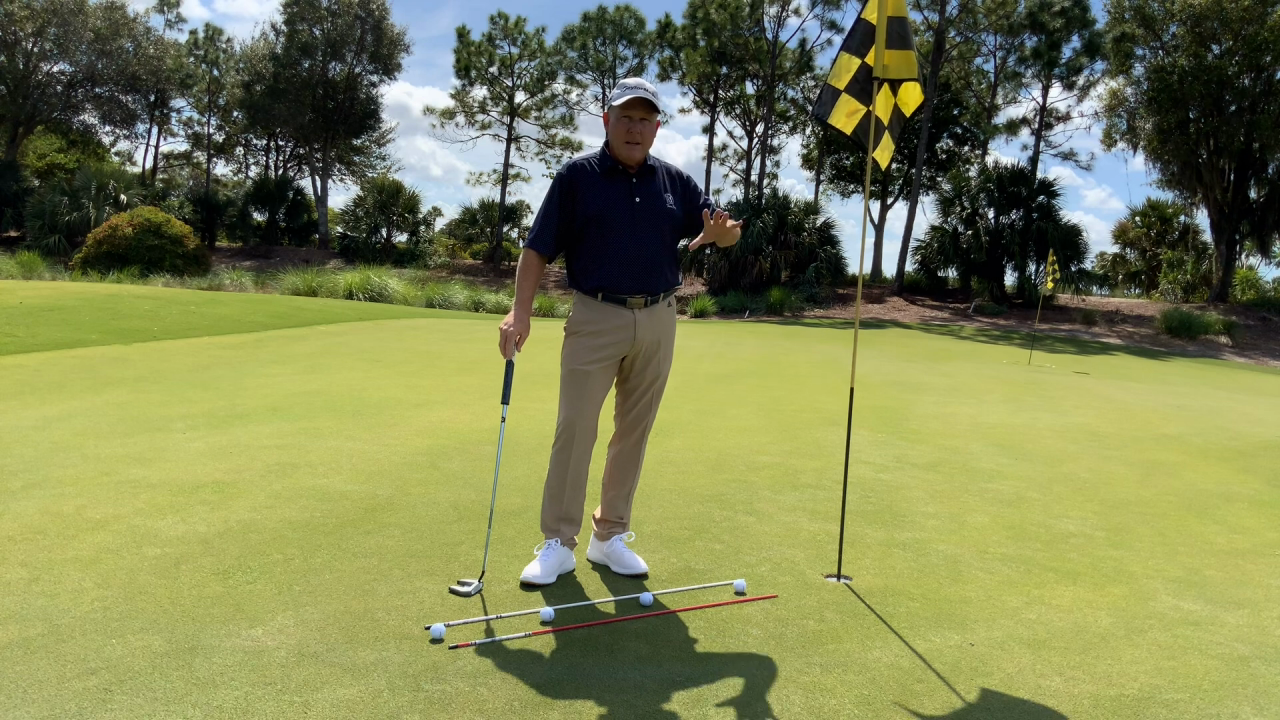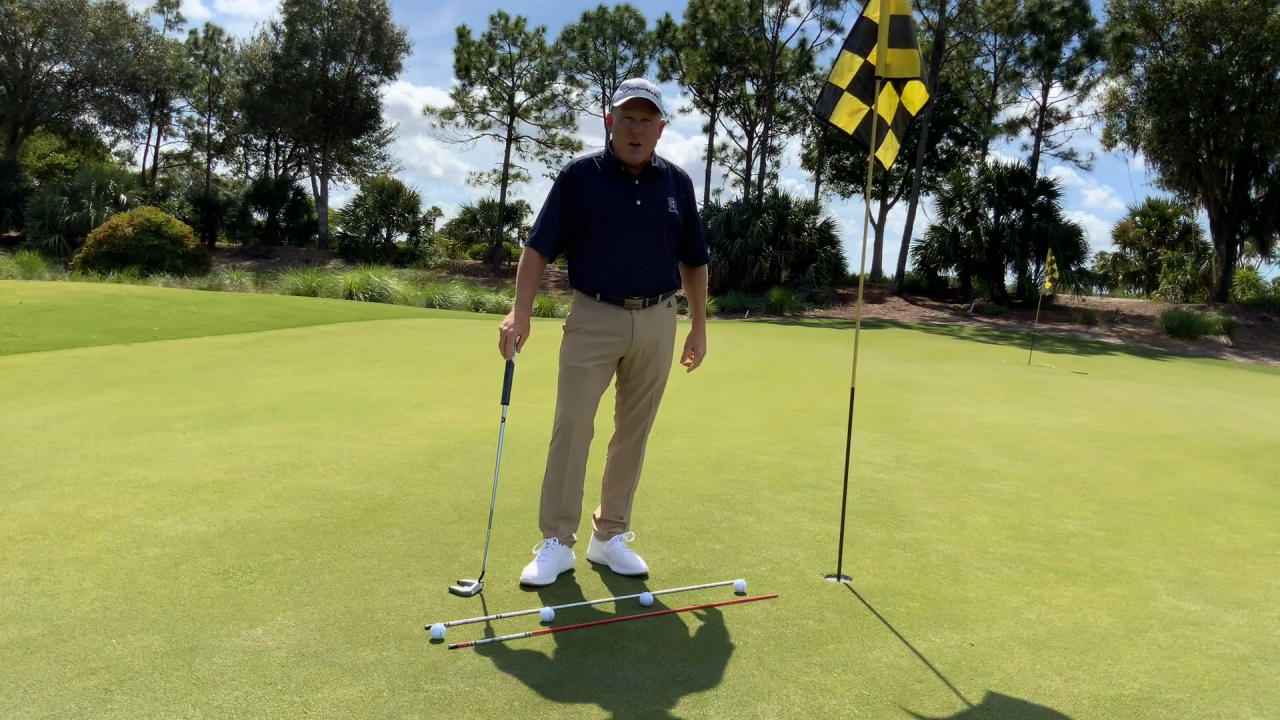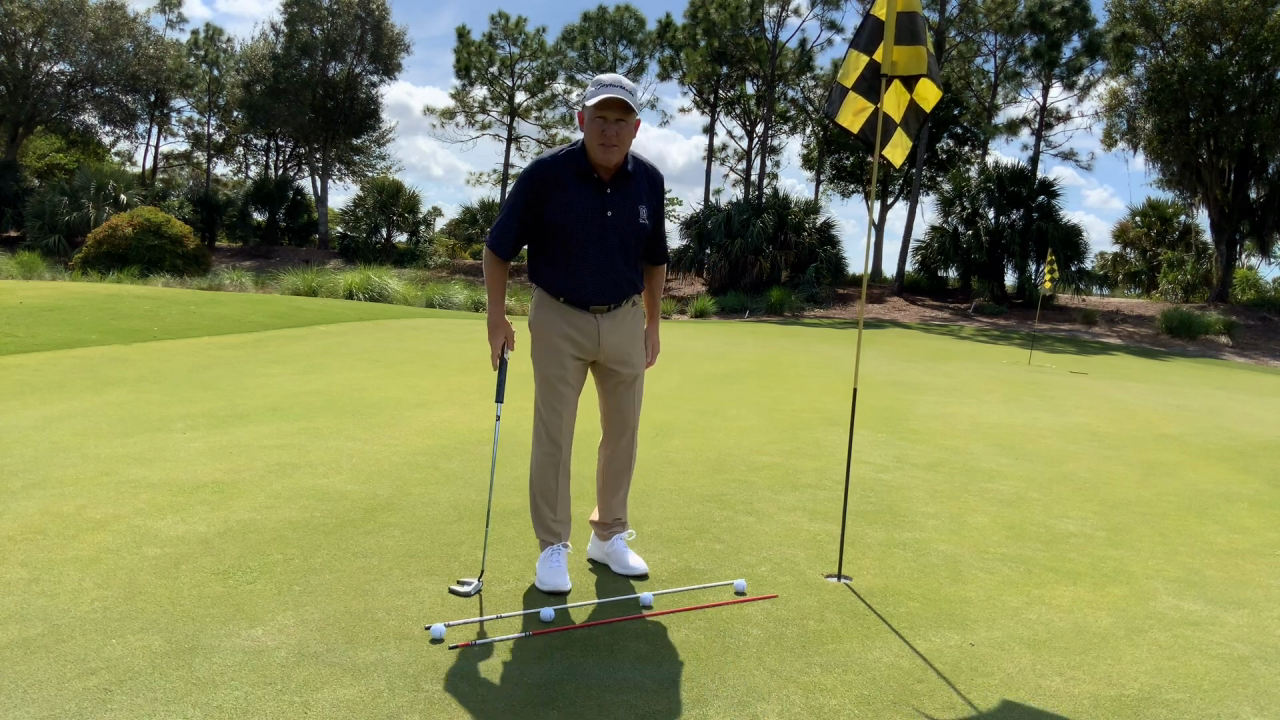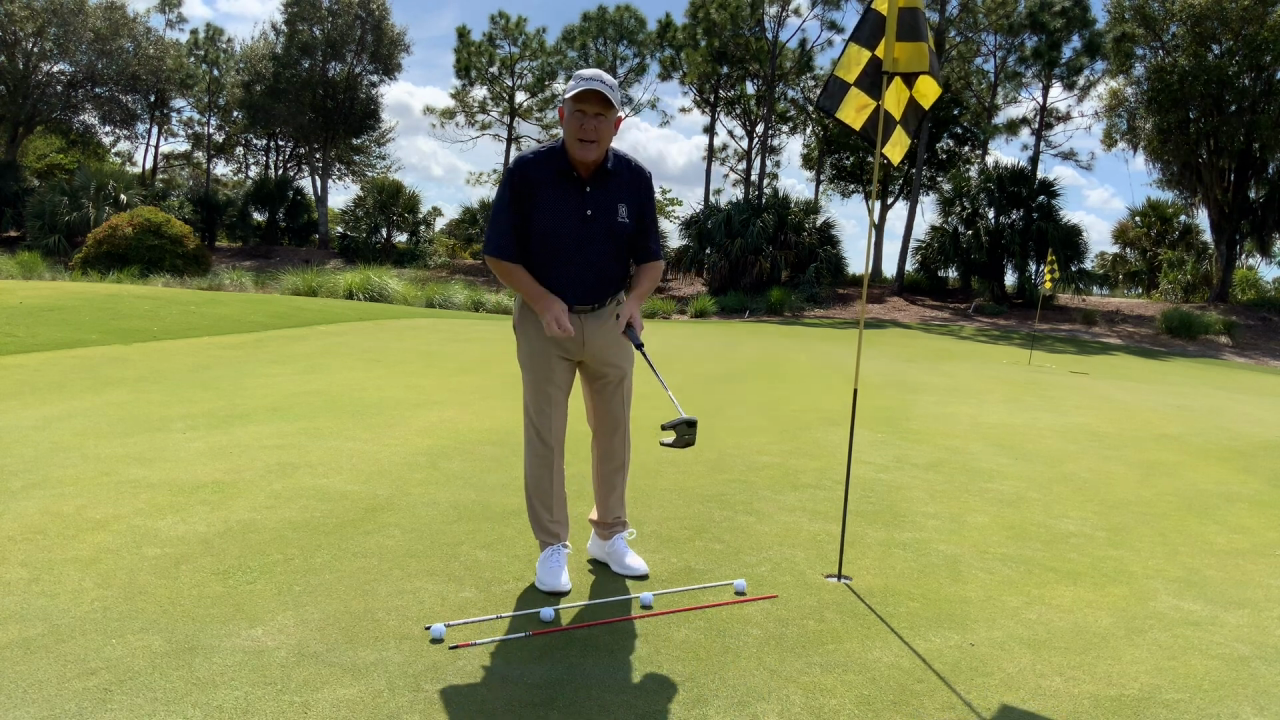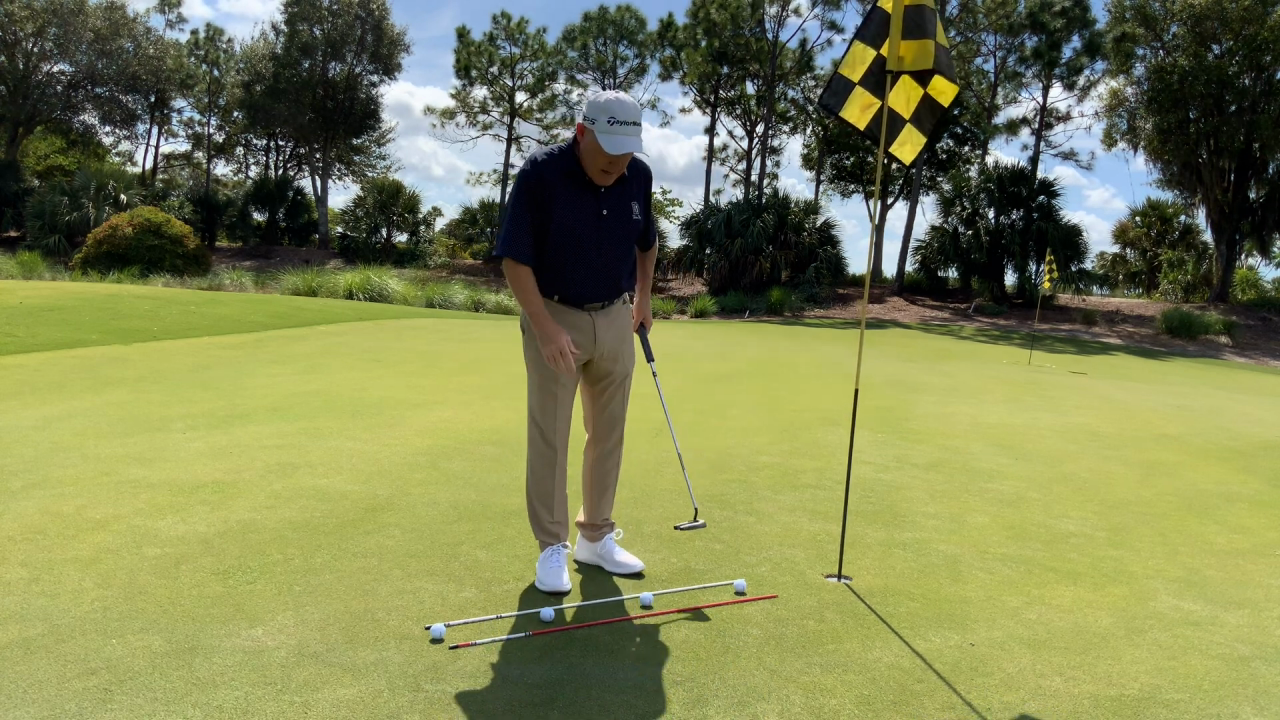
dt=1s
person 1, frame 1
left shoulder: (675, 179)
right shoulder: (576, 175)
left elbow: (728, 236)
right elbow: (537, 248)
left wrist: (720, 226)
right wrist: (521, 312)
left hip: (657, 320)
right hip: (596, 317)
left knee: (634, 432)
right knee: (575, 429)
left ankle: (610, 535)
right ankle: (558, 542)
person 1, frame 2
left shoulder: (677, 182)
right shoulder: (578, 175)
left elbow: (694, 260)
right elbow: (538, 247)
left wrist: (698, 327)
right wrist: (520, 312)
left hip: (657, 321)
right hip: (594, 318)
left knee: (633, 432)
right knee: (571, 426)
left ankle: (610, 535)
right ankle: (556, 542)
person 1, frame 3
left shoulder: (649, 180)
right shoulder: (544, 174)
left elbow: (654, 258)
right elbow: (499, 248)
left wrist: (653, 322)
right wrist: (496, 317)
left hip: (623, 320)
right hip: (558, 319)
left knee: (621, 431)
right knee: (554, 434)
left ankle: (609, 535)
right ankle: (553, 547)
person 1, frame 4
left shoulder: (635, 178)
right shoulder: (526, 172)
left elbow: (650, 257)
right elbow: (498, 254)
left wrist: (635, 301)
right wrist: (541, 299)
left hip: (609, 319)
right hip: (544, 320)
left knee: (613, 431)
right knee: (545, 436)
left ankle: (609, 535)
right ankle: (552, 547)
person 1, frame 5
left shoulder: (638, 176)
right shoulder: (539, 174)
right elbow: (515, 259)
left wrist: (643, 297)
right wrist: (548, 331)
left hip: (613, 318)
right hip: (553, 322)
left knee: (608, 435)
right knee: (549, 436)
left ankle: (596, 536)
right ankle: (552, 547)
